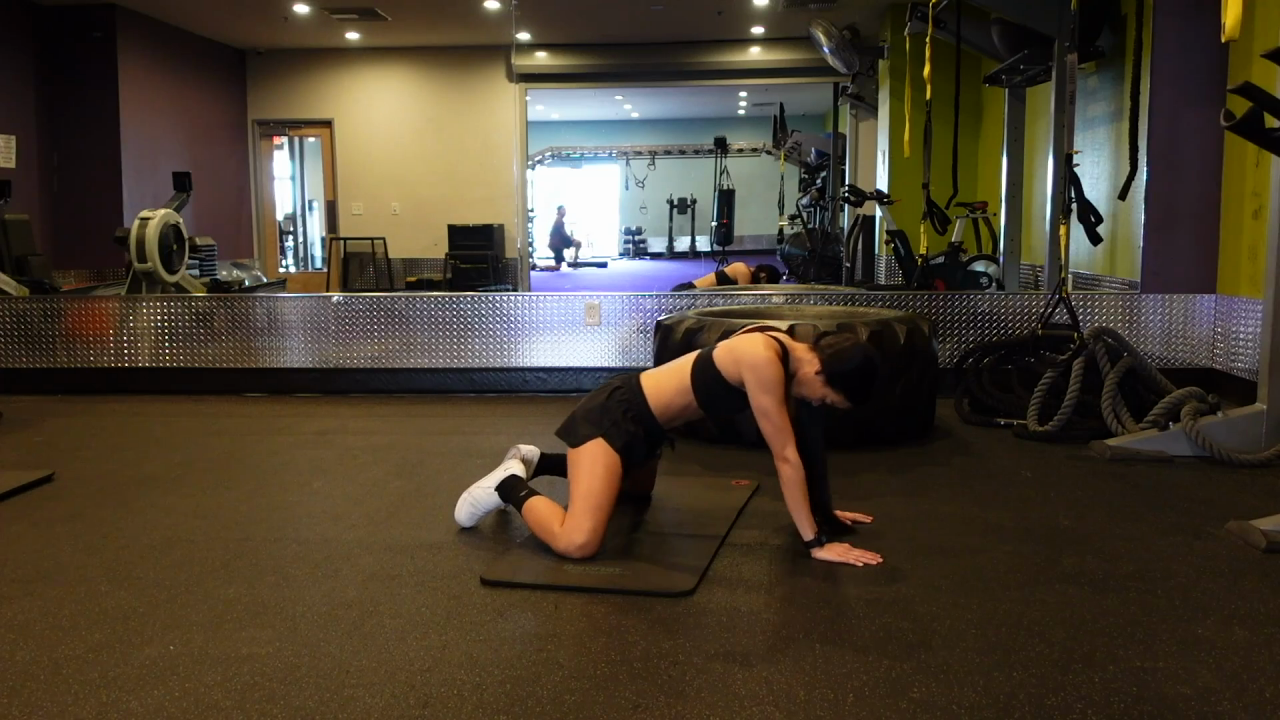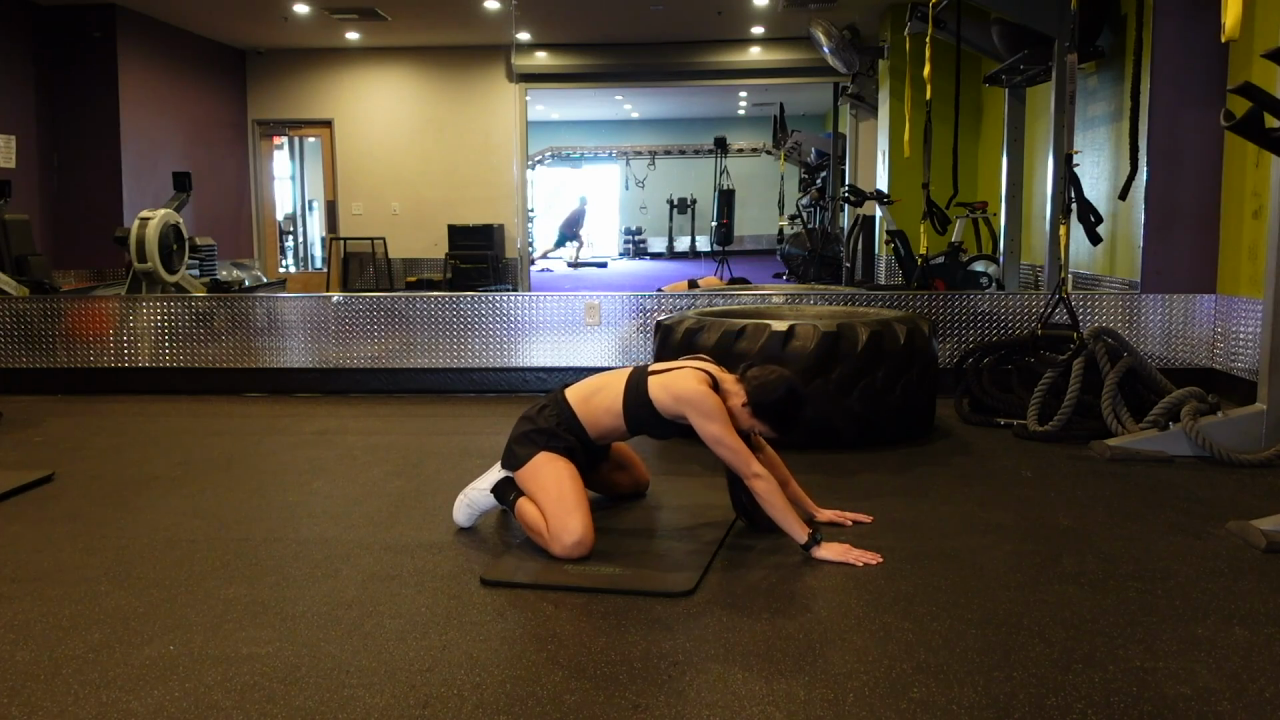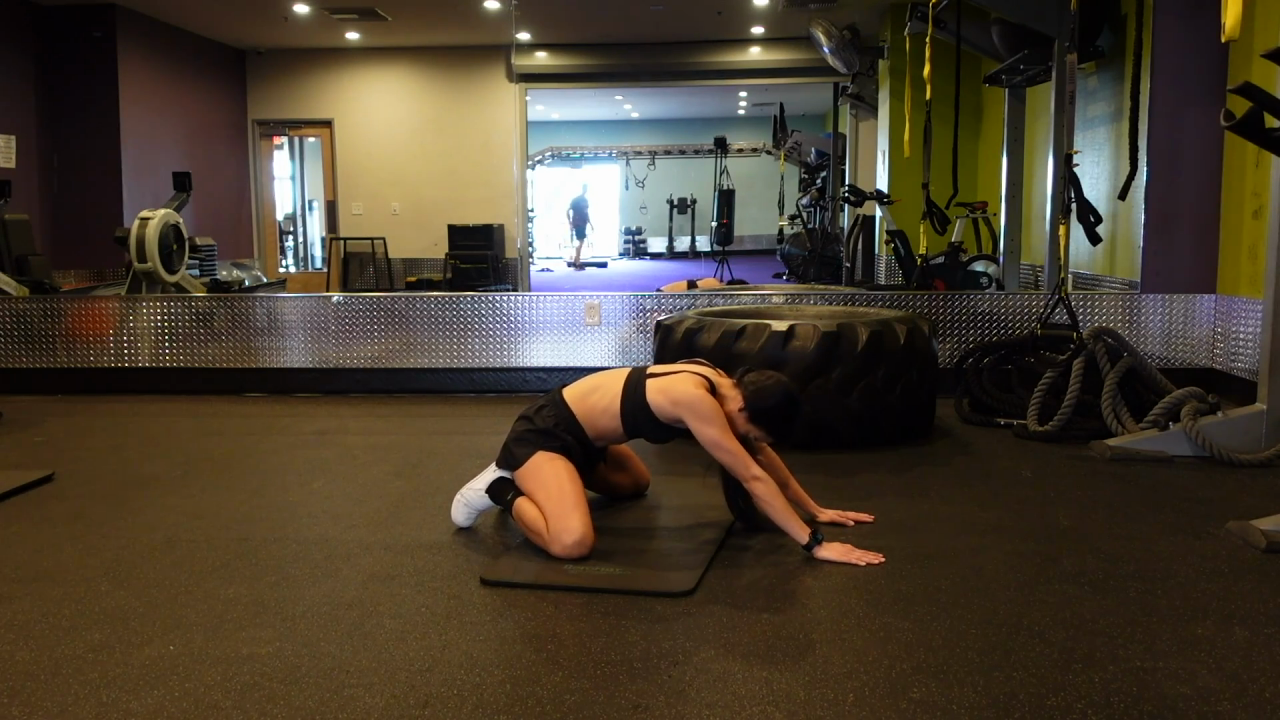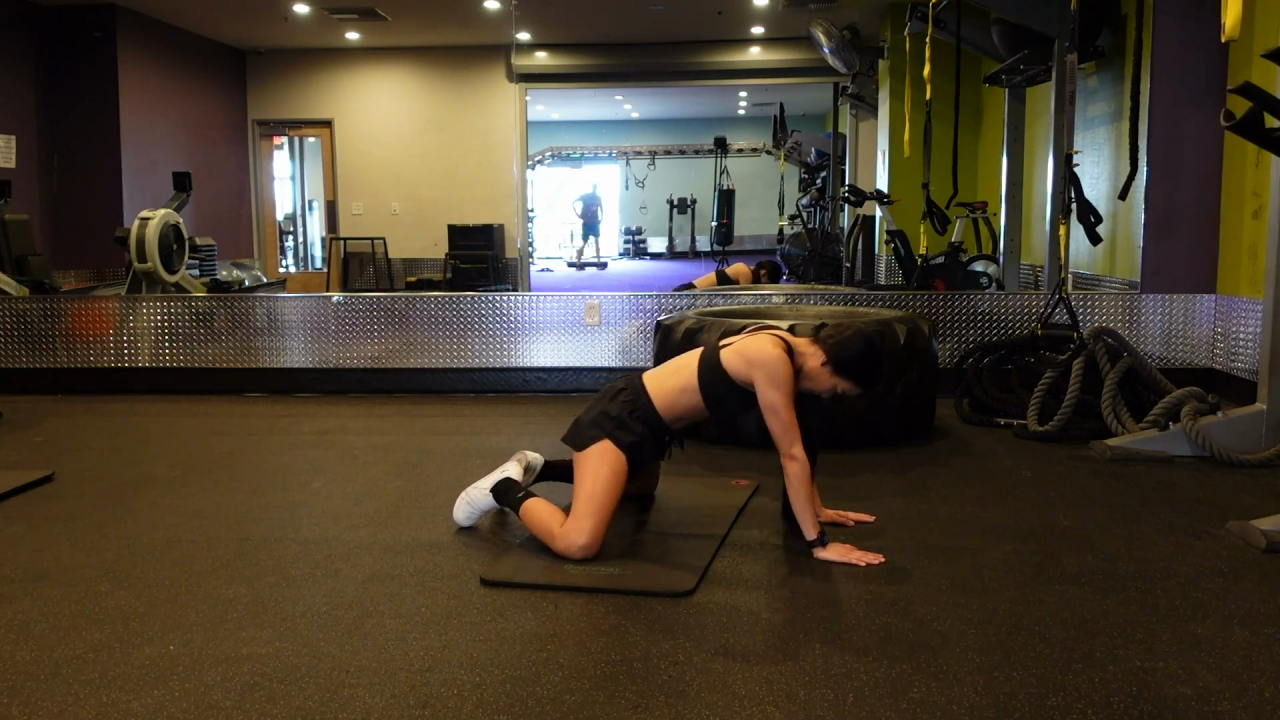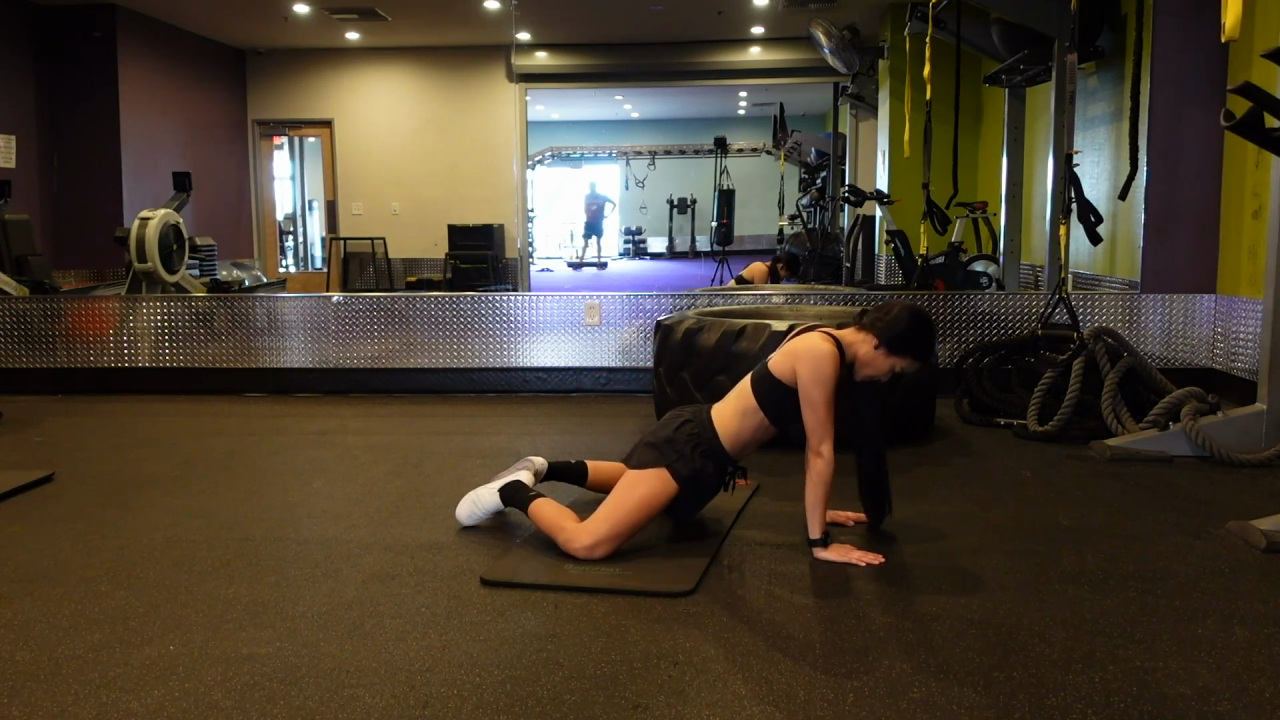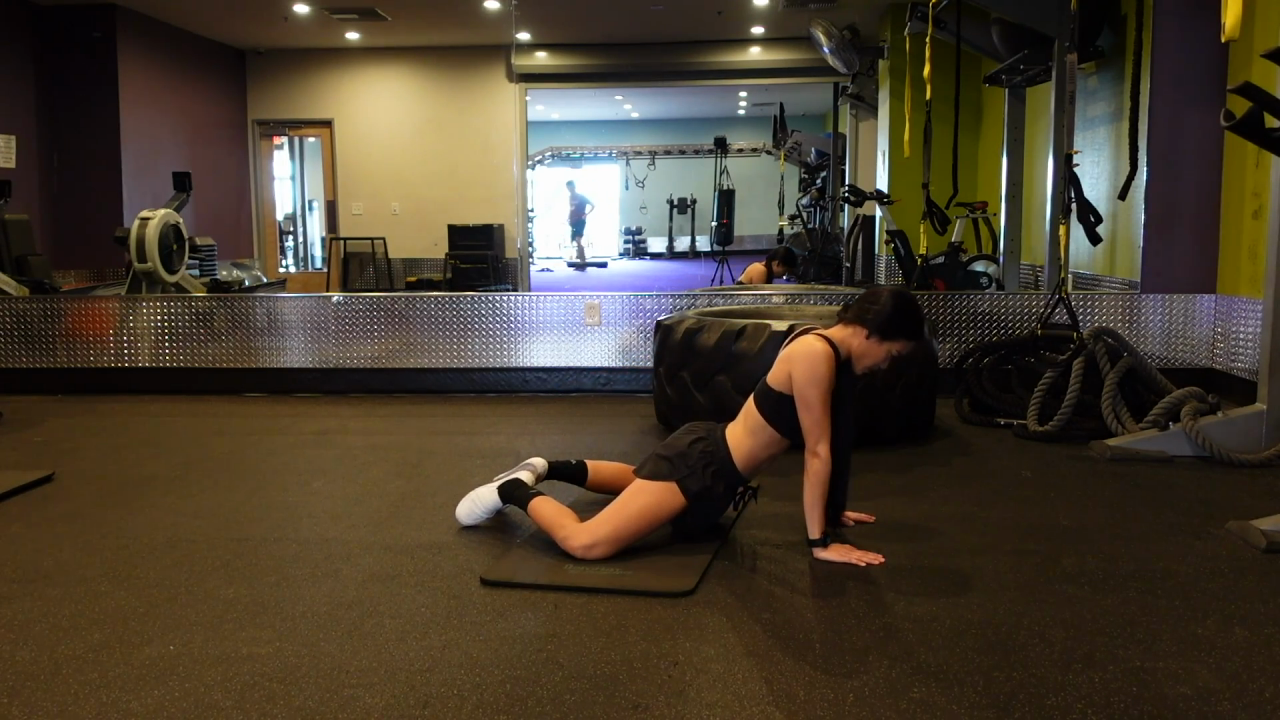
dt=0.7s
person 1, frame 1
left shoulder: (791, 357)
right shoulder: (765, 360)
left elbow: (795, 443)
right elbow: (785, 457)
left wrist: (819, 509)
right wrist: (816, 542)
left hip: (641, 421)
right hip: (615, 417)
left knee: (638, 489)
right knee: (577, 544)
left ankle: (537, 461)
right ankle: (510, 487)
person 1, frame 2
left shoulder: (723, 381)
right shoulder: (699, 395)
left elbow: (763, 454)
right elbow: (755, 474)
left wrist: (813, 510)
right wrist: (813, 544)
left hip: (583, 434)
right hip: (546, 433)
left knee: (636, 485)
right knee: (573, 543)
left ankle: (535, 478)
right ankle: (507, 489)
person 1, frame 3
left shoulder: (722, 385)
right shoulder: (696, 399)
left elbow: (764, 457)
right elbow: (754, 478)
left wrist: (815, 510)
right wrist: (814, 543)
left hip: (582, 433)
right hip: (545, 433)
left knee: (636, 485)
right knee: (573, 543)
left ankle: (533, 480)
right ankle: (504, 491)
person 1, frame 4
left shoulder: (786, 350)
right shoulder: (773, 360)
left elbow: (800, 443)
right elbow: (792, 456)
left wrist: (818, 510)
right wrist: (817, 541)
left hip: (646, 422)
right hip: (622, 419)
left knee: (642, 489)
right knee: (578, 545)
left ankle: (540, 467)
right ankle: (507, 488)
person 1, frame 5
left shoulder: (832, 346)
right shoulder: (822, 353)
left elbow: (818, 447)
right elbow: (820, 452)
left wrist: (820, 509)
right wrist: (819, 541)
left hip: (700, 444)
right hip: (689, 446)
left knee: (635, 485)
right knee: (587, 544)
left ankle: (544, 470)
right ankle: (516, 491)
person 1, frame 6
left shoulder: (827, 349)
right shoulder: (816, 354)
left elbow: (820, 447)
right elbow: (817, 453)
left wrist: (827, 510)
right wrist: (819, 542)
left hip: (709, 455)
right hip: (700, 463)
left knee: (637, 481)
right knee: (586, 544)
left ankle: (547, 470)
right ankle: (517, 491)
